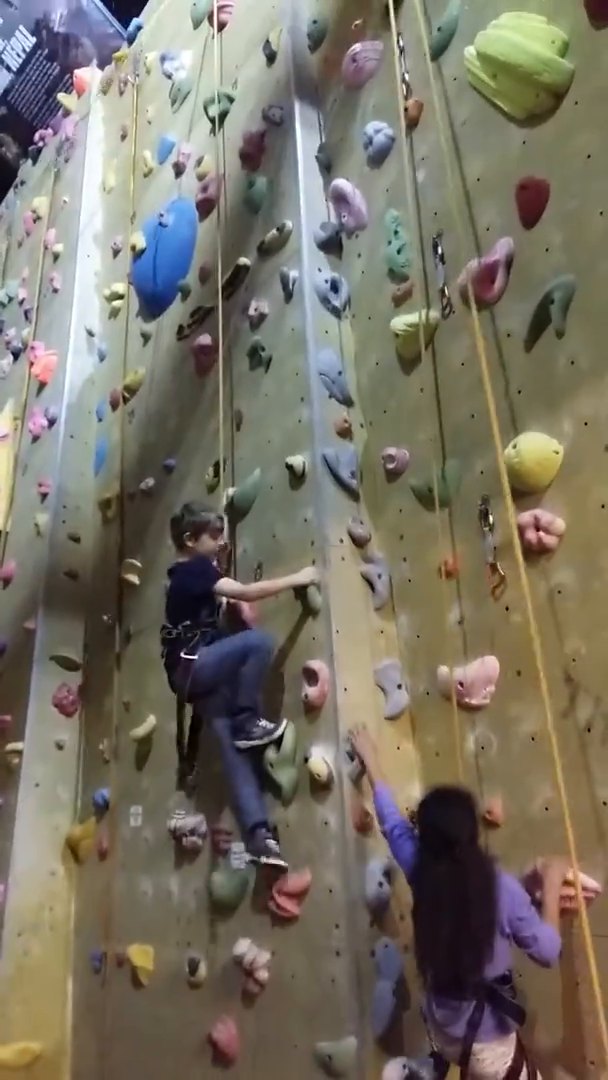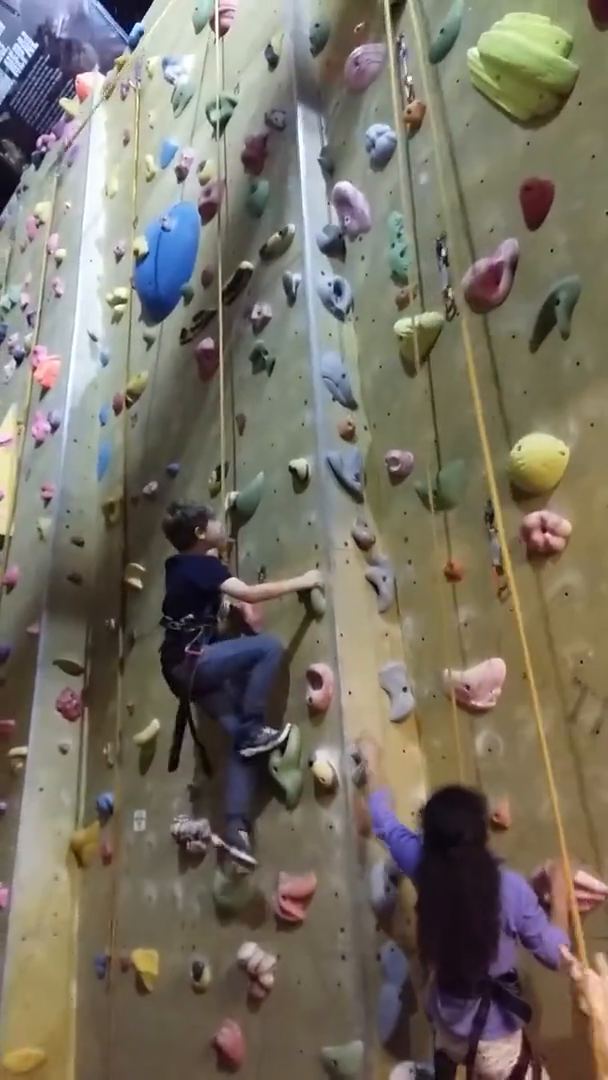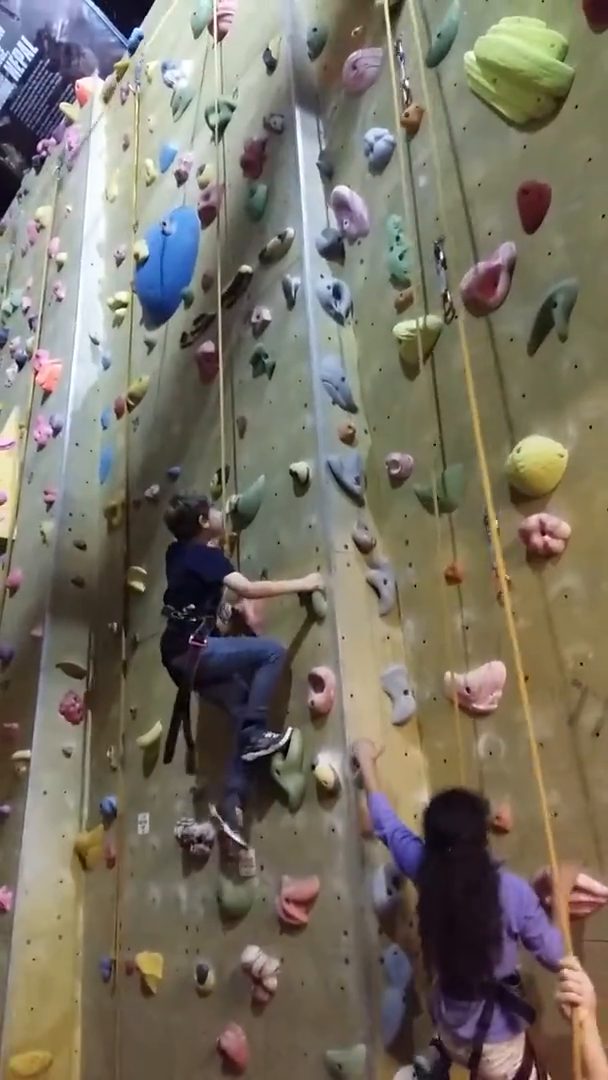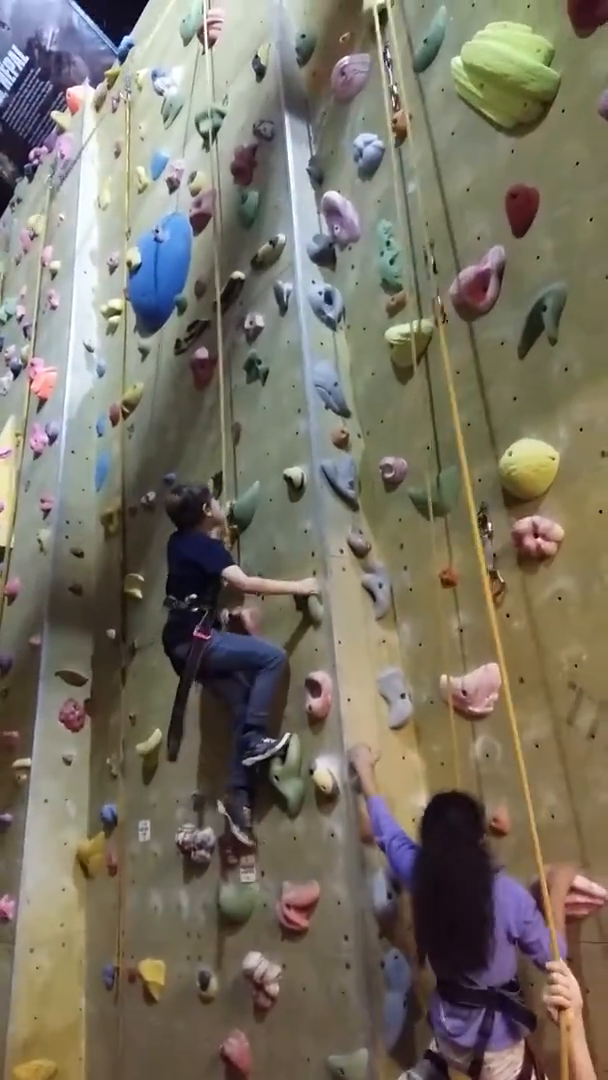
dt=0.2s
person 1, frame 1
left shoulder: (189, 571)
right shoulder: (194, 570)
right elbow: (243, 592)
right wrist: (296, 579)
left hip: (198, 668)
right hip: (190, 665)
left knee: (235, 748)
right knee: (259, 640)
left ankle: (258, 834)
right ankle: (248, 722)
person 1, frame 2
left shoulder: (180, 564)
right shoulder: (203, 565)
right elbow: (247, 593)
right wrist: (299, 582)
left hip: (189, 663)
right hip: (191, 660)
left knee: (240, 739)
right knee: (269, 647)
left ankle: (236, 827)
right ankle: (252, 730)
person 1, frame 3
left shoulder: (179, 553)
right shoulder: (206, 557)
right elbow: (248, 589)
left wrist: (218, 543)
right wrist: (300, 584)
left hip: (186, 652)
right hip: (194, 649)
left knee: (244, 708)
right knee: (273, 652)
left ankle: (231, 803)
right ankle: (255, 734)
person 1, frame 4
left shoulder: (181, 541)
right shoulder: (206, 545)
right elbow: (244, 583)
left wrist: (220, 533)
right wrist: (296, 587)
left hip: (187, 641)
right hip: (197, 638)
left knee: (244, 701)
right knee: (274, 657)
left ankle: (238, 796)
right ankle: (255, 739)
person 2, frame 1
left shoulder: (419, 871)
right shoulder: (503, 889)
left elbow: (390, 818)
right elbow: (547, 952)
left wrist: (368, 757)
right wrist: (552, 887)
left hip: (442, 1031)
right hip: (489, 1045)
person 2, frame 2
left shoulder: (424, 869)
right shoulder: (510, 888)
left elbow: (384, 822)
right elbow: (553, 953)
left wrist: (371, 761)
right wrist: (559, 890)
left hip: (447, 1028)
right hip: (494, 1041)
person 2, frame 3
left shoulder: (426, 872)
right shoulder: (512, 890)
left elbow: (386, 824)
right elbow: (554, 955)
left wrist: (366, 762)
right wrist: (560, 891)
left hip: (451, 1030)
right hip: (498, 1043)
person 2, frame 4
left shoulder: (420, 878)
right shoulder: (509, 894)
left elbow: (386, 830)
right elbow: (550, 957)
left wrist: (363, 768)
right wrist: (557, 893)
left hip: (449, 1037)
right hip: (497, 1048)
